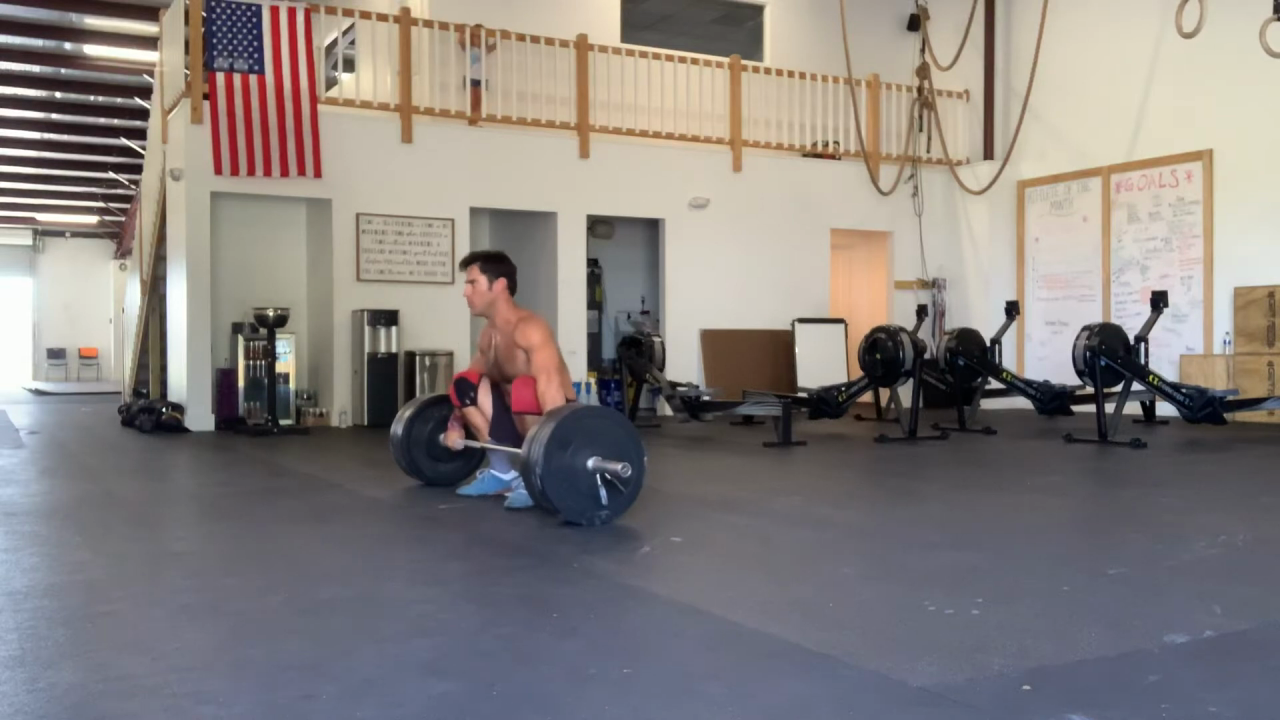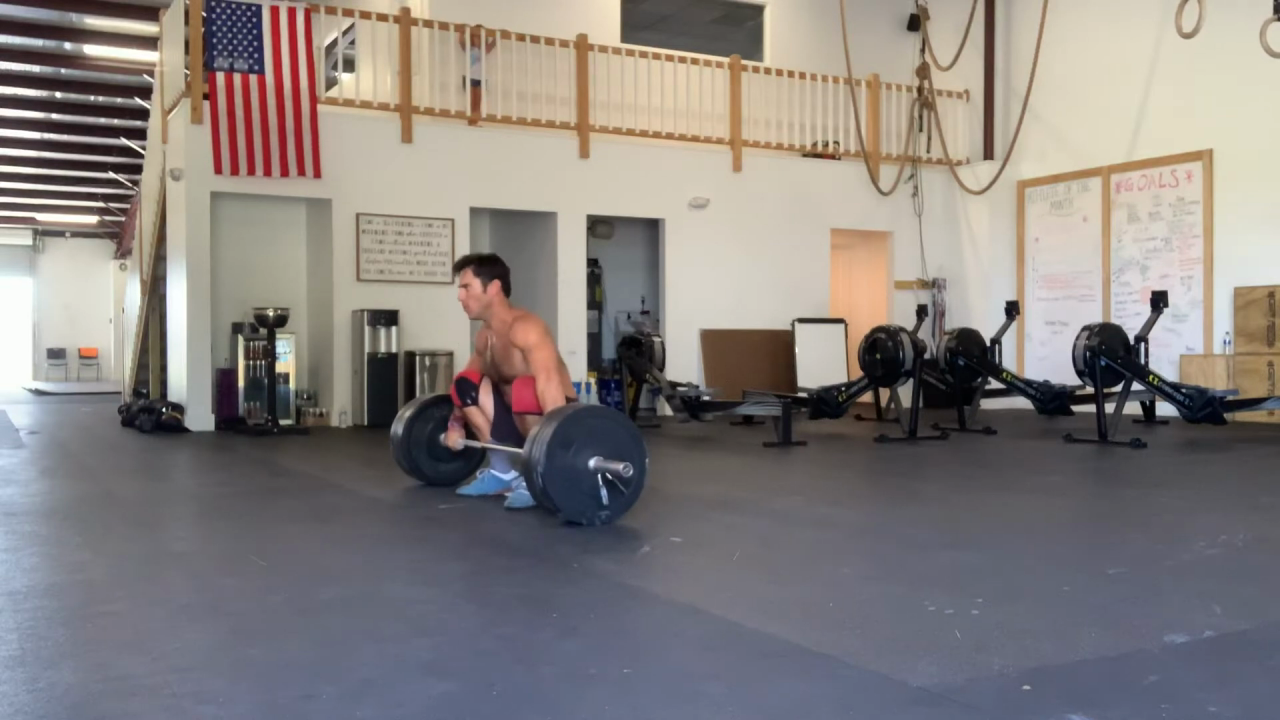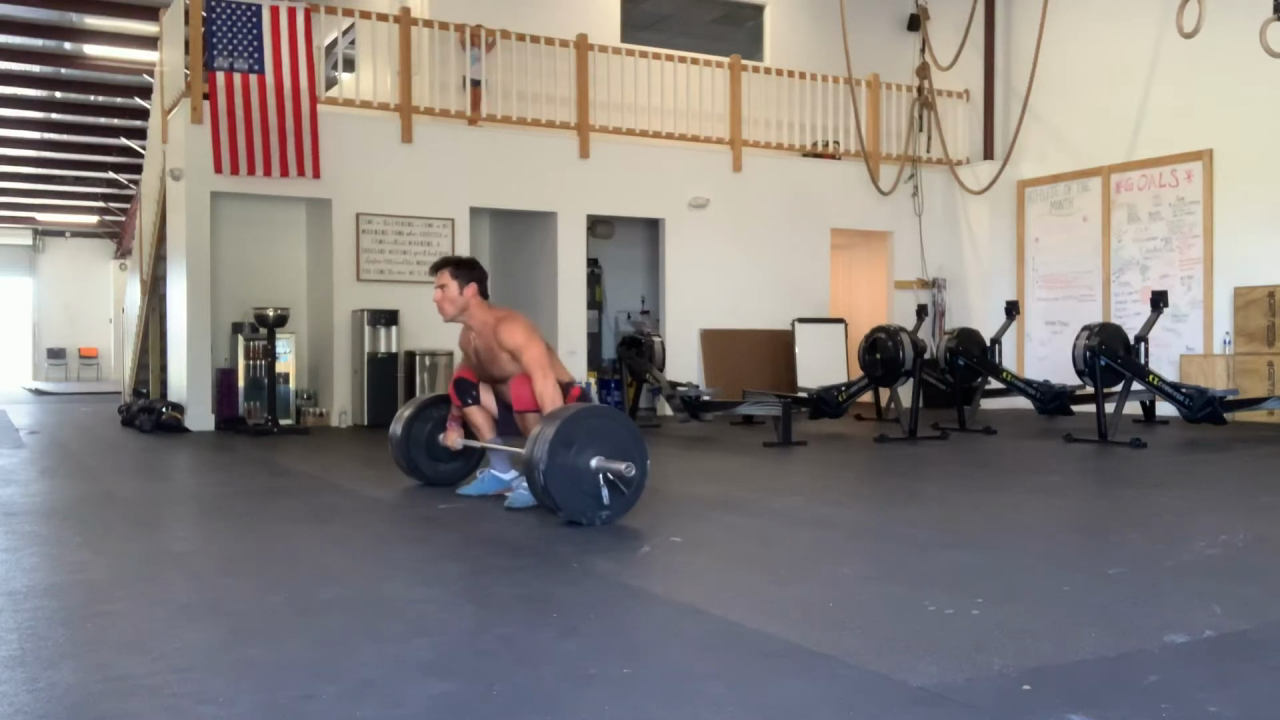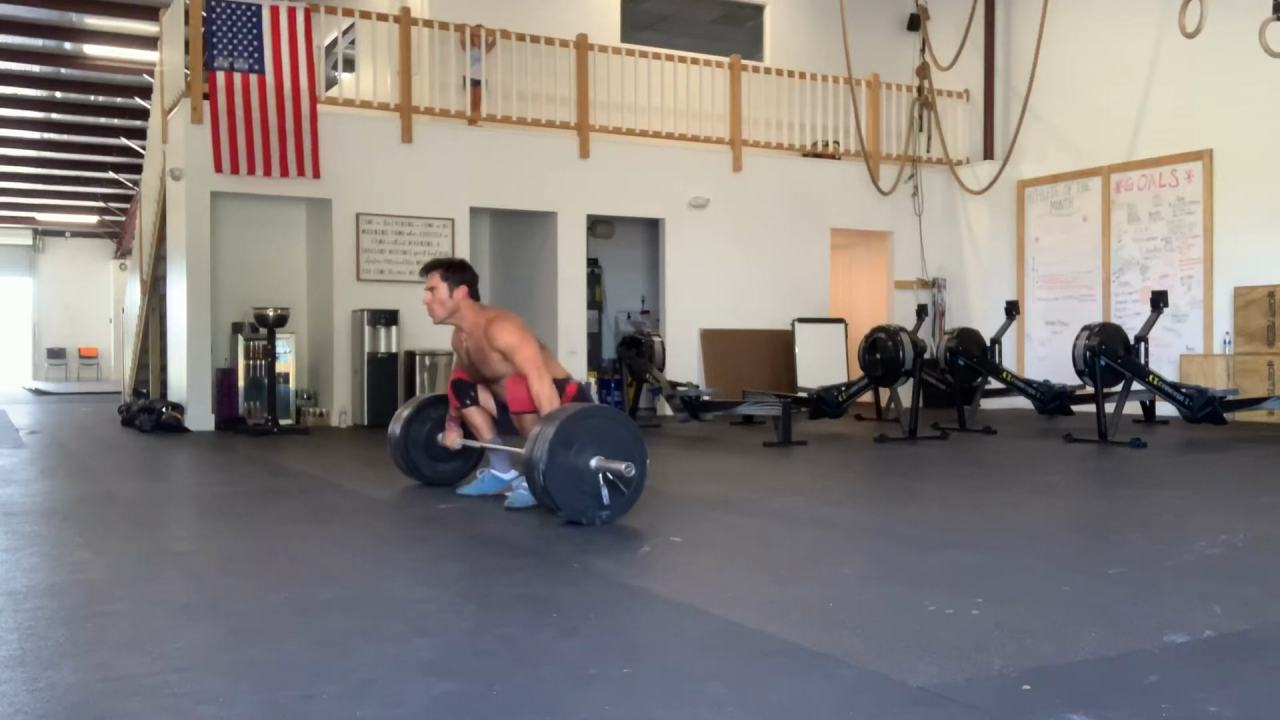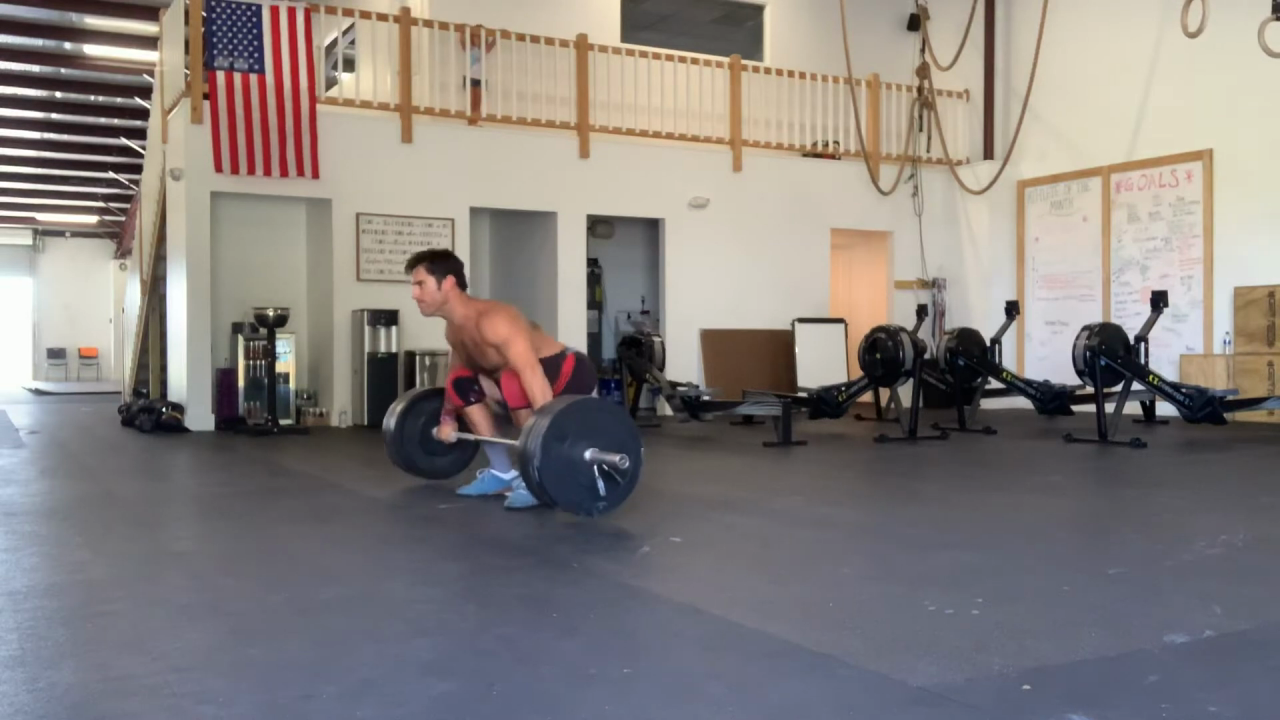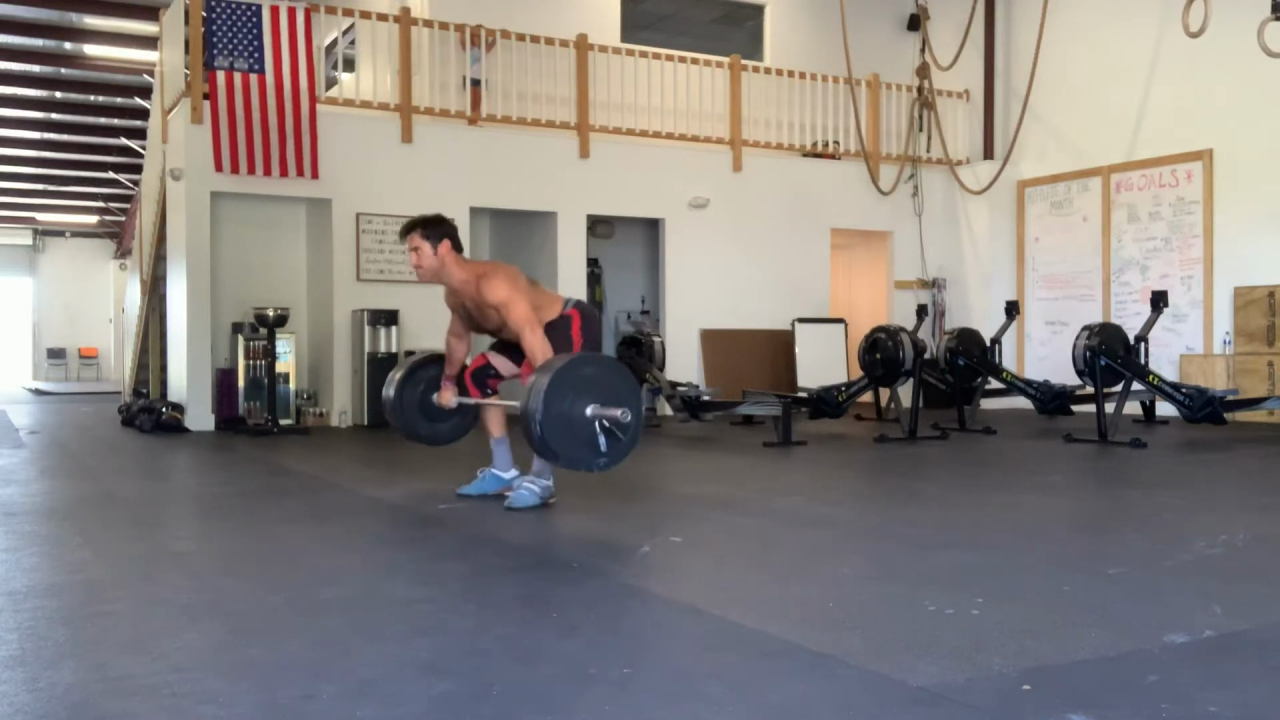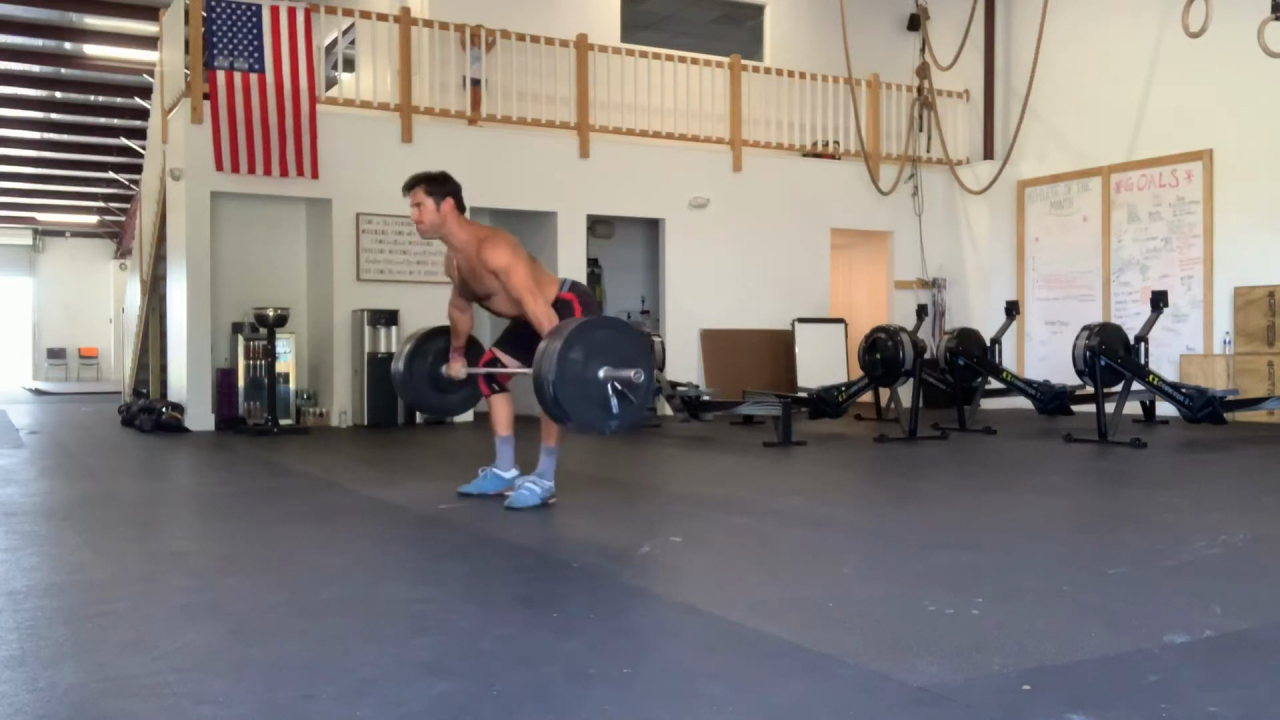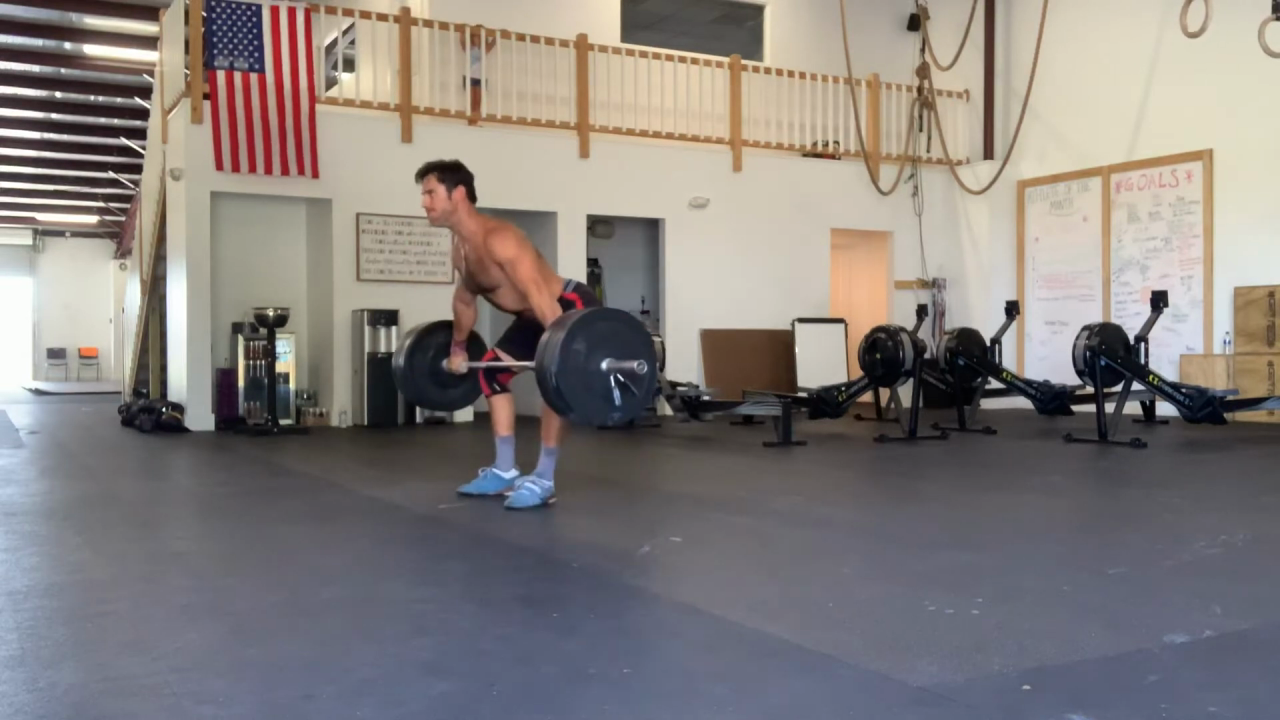
dt=0.3s
person 1, frame 1
left shoulder: (529, 327)
right shoulder: (489, 334)
left elbow: (550, 383)
right elbow: (473, 379)
right wrist: (456, 424)
right hip: (523, 420)
left knee: (523, 389)
right knee: (464, 384)
right ankle: (503, 473)
person 1, frame 2
left shoulder: (525, 327)
right shoulder: (485, 336)
left elbow: (549, 382)
right elbow: (471, 377)
right wrist: (456, 424)
right hip: (523, 419)
left knee: (524, 390)
right knee: (465, 384)
right ankle: (503, 472)
person 1, frame 3
left shoulder: (507, 326)
right shoulder: (468, 335)
left elbow: (544, 379)
right elbow: (465, 378)
right wrist: (454, 424)
left knee: (522, 387)
right knee: (463, 386)
right ankle: (503, 472)
person 1, frame 4
left shoulder: (499, 327)
right shoulder: (461, 337)
left elbow: (540, 380)
right elbow: (462, 378)
right wrist: (452, 424)
left hip: (567, 403)
left knee: (519, 388)
right knee: (460, 387)
right ankle: (503, 472)
person 1, frame 5
left shoulder: (491, 320)
right shoulder: (454, 327)
left elbow: (532, 374)
right elbow: (456, 371)
right wrist: (448, 418)
left hip: (570, 369)
left knee: (515, 386)
right knee: (462, 384)
right ankle: (502, 473)
person 1, frame 6
left shoulder: (490, 281)
right shoulder: (454, 292)
left elbow: (532, 334)
right elbow: (457, 337)
right wrist: (448, 383)
left hip: (574, 323)
right hip: (534, 328)
right knee: (477, 375)
left ankle: (541, 480)
right ankle: (504, 472)
person 1, frame 7
left shoulder: (491, 246)
right shoulder: (453, 258)
left elbow: (534, 301)
right elbow: (460, 307)
right wrist: (456, 354)
left hip: (569, 306)
right hip: (530, 315)
right knee: (490, 373)
left ankle: (543, 480)
right ankle: (505, 472)
person 1, frame 8
left shoulder: (498, 238)
right shoulder: (460, 249)
left elbow: (539, 294)
right elbow: (465, 300)
right wrist: (458, 347)
left hip: (571, 306)
right hip: (532, 317)
right knee: (492, 372)
left ankle: (543, 480)
right ankle: (504, 472)
